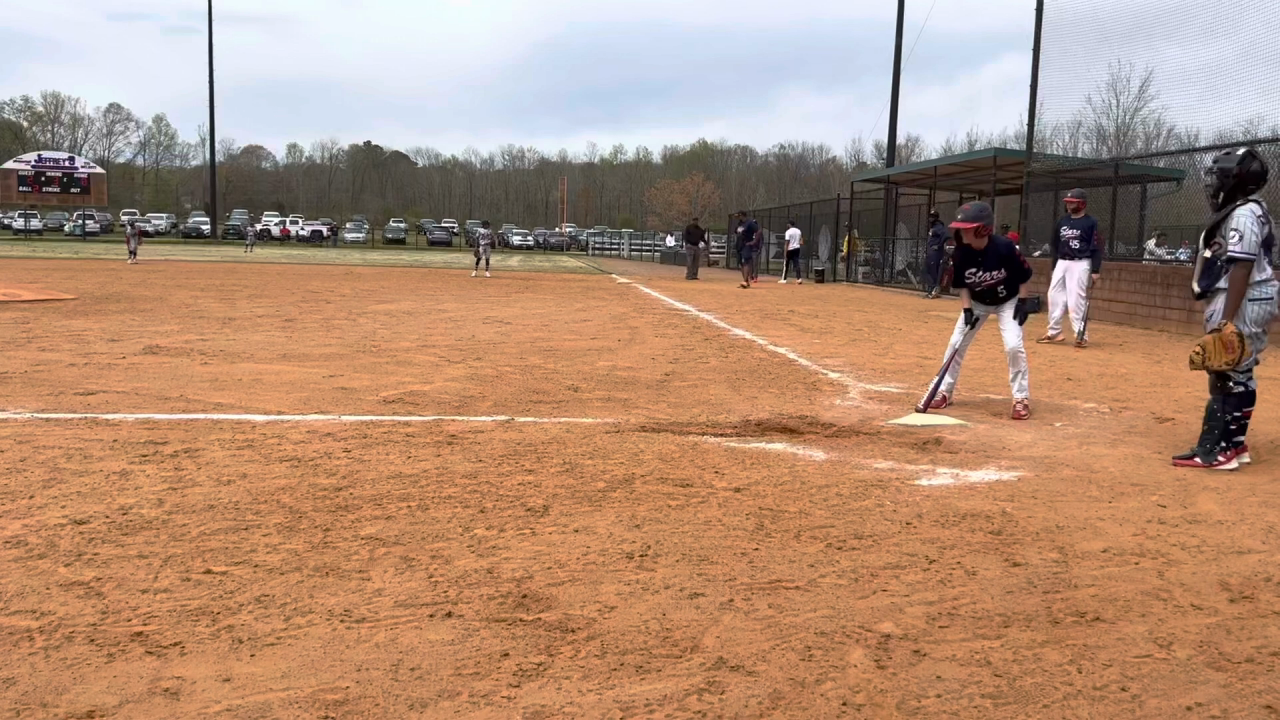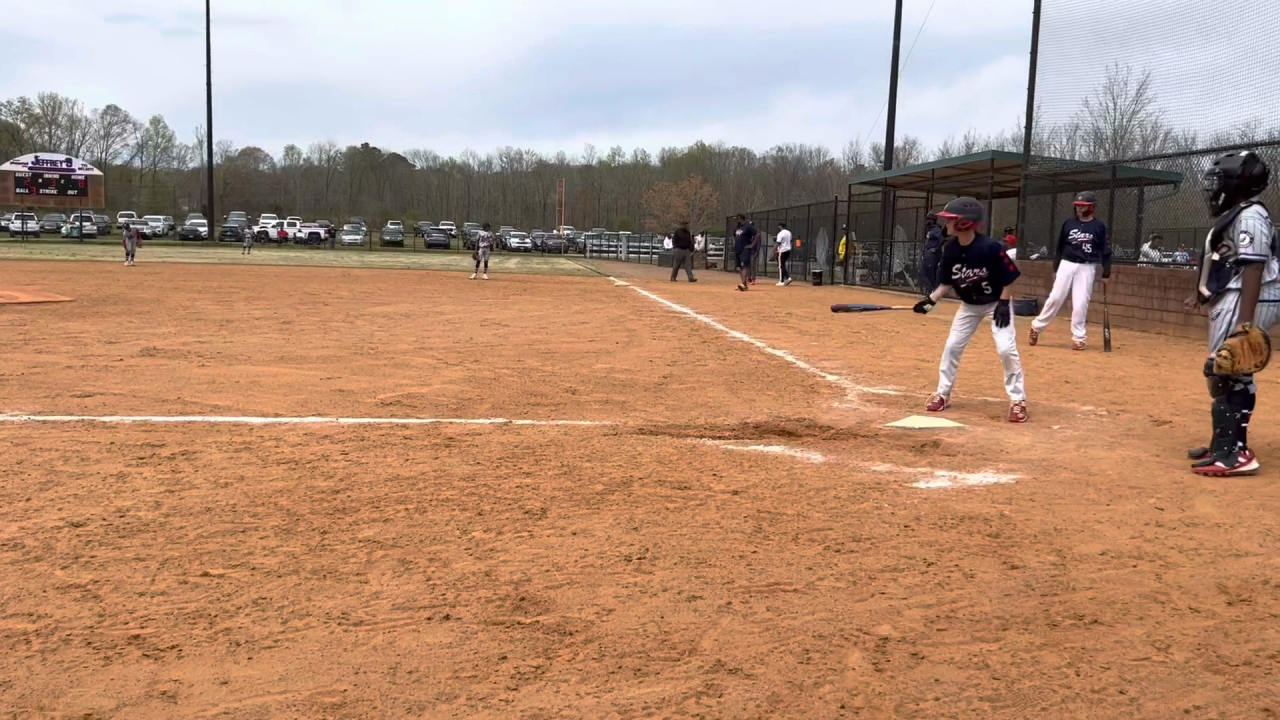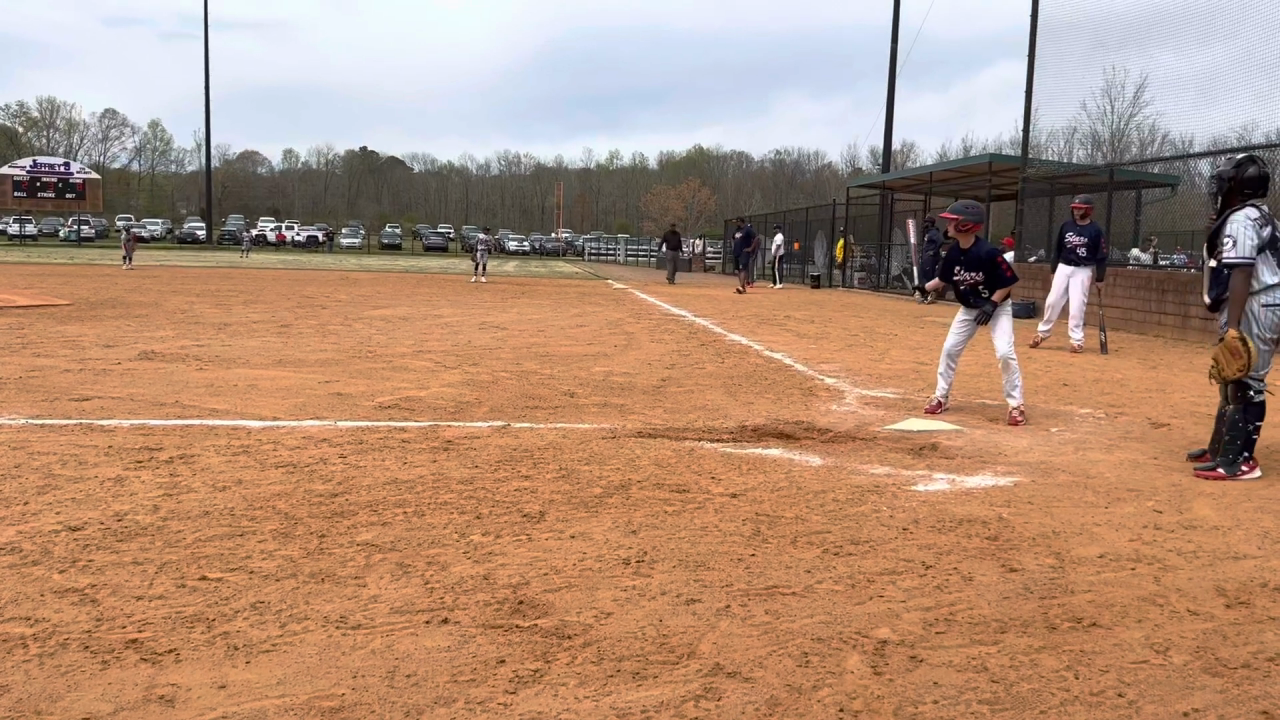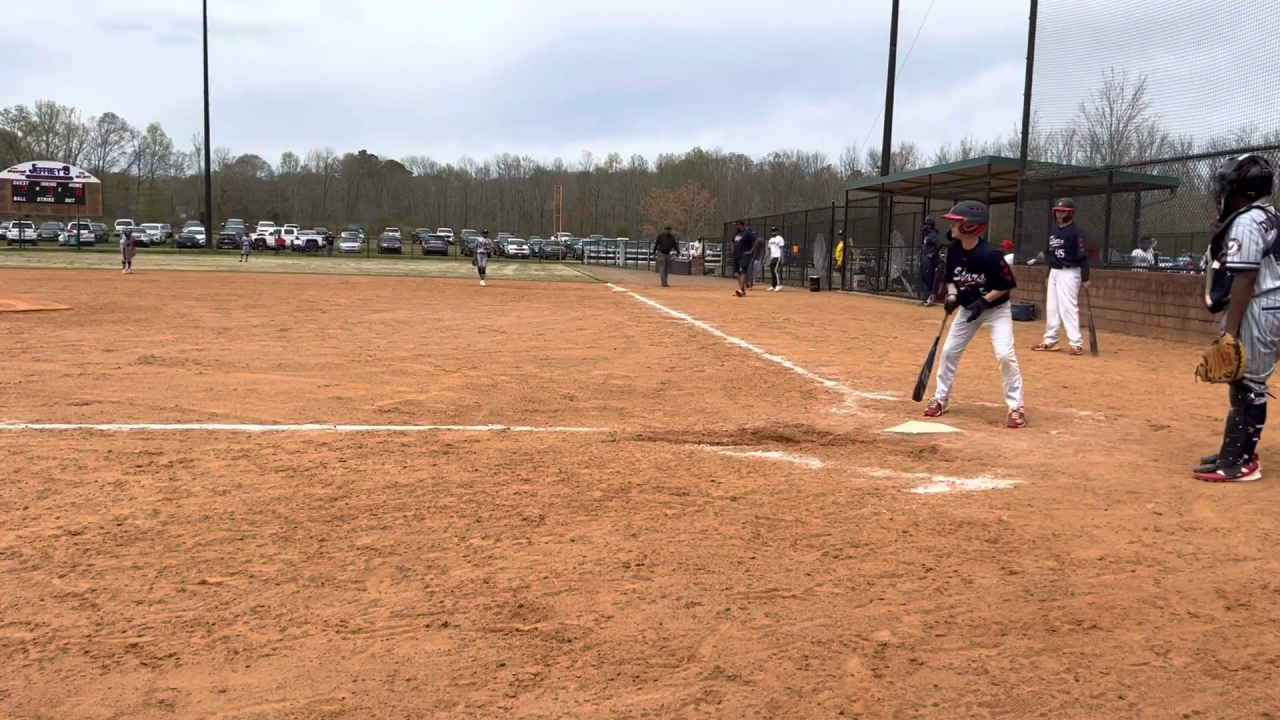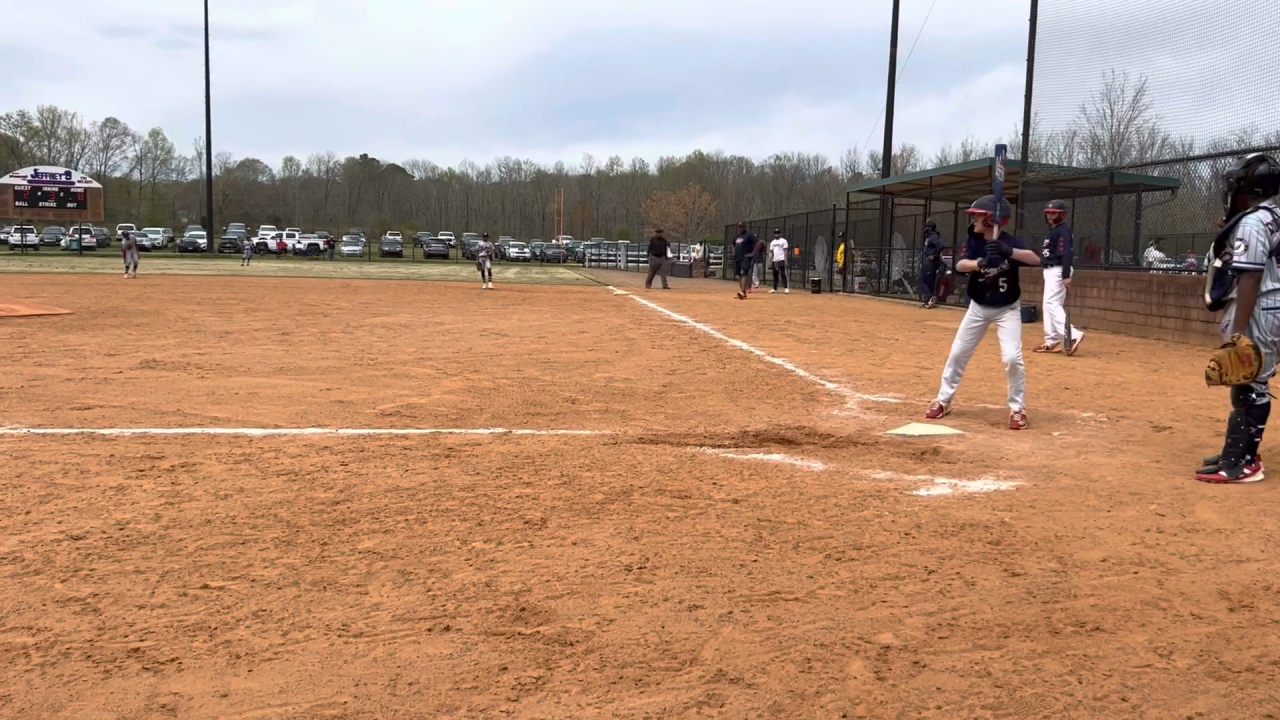
dt=0.4s
person 1, frame 1
left shoulder: (1242, 215)
left elbow: (1242, 268)
left wrist: (1226, 319)
left hip: (1241, 303)
left knee: (1226, 375)
right knee: (1240, 374)
left ankle: (1216, 450)
right ankle: (1234, 443)
person 1, frame 2
left shoulder: (1250, 217)
right shoulder: (1238, 215)
left elbow: (1253, 269)
left wrist: (1245, 321)
right wrist: (1204, 296)
left hip: (1241, 304)
right hip: (1234, 303)
left knee: (1222, 374)
right knee: (1236, 376)
left ankle: (1233, 453)
right ankle: (1231, 446)
person 1, frame 3
left shoulder: (1239, 220)
left elbow: (1241, 274)
left wrist: (1233, 326)
right wrist: (1220, 238)
left hip: (1253, 308)
left knee: (1245, 383)
right knee: (1233, 379)
left ankle: (1239, 460)
right ankle: (1221, 447)
person 1, frame 4
left shoulder: (1246, 223)
left elbow: (1244, 279)
left wrist: (1230, 330)
right wrist: (1227, 250)
left knee: (1247, 385)
right knee: (1245, 383)
left ankle: (1239, 462)
right ankle: (1237, 452)
person 1, frame 5
left shoulder: (1252, 223)
left elbow: (1250, 279)
left wrist: (1238, 331)
right wrist: (1232, 236)
left knee: (1248, 386)
right knee: (1251, 385)
left ankle: (1242, 464)
right ankle: (1241, 454)
person 2, frame 1
left shoulder: (1004, 247)
right shoulder: (960, 252)
left elbow: (1024, 276)
right elbow: (962, 285)
left wrist: (1022, 302)
right wrist: (967, 310)
left hip: (1007, 303)
right hip: (977, 304)
left knee: (1014, 346)
right knee: (956, 344)
left ankle: (1021, 398)
right ankle: (945, 391)
person 2, frame 2
left shoulder: (989, 247)
right shoulder: (951, 249)
left elbow: (1009, 277)
right elbow: (947, 281)
left wrist: (1004, 304)
right wrist: (931, 299)
left hip: (995, 303)
right hip: (969, 305)
left knee: (1006, 349)
right knee: (952, 346)
left ankle: (1018, 401)
right ankle: (943, 394)
person 2, frame 3
left shoulder: (987, 252)
right shoulder: (953, 252)
left elbow: (1008, 281)
right elbow: (944, 278)
left wrist: (991, 305)
right wrist: (925, 288)
left hip: (997, 308)
right hip: (968, 309)
left knee: (1005, 353)
right knee: (950, 349)
left ankle: (1016, 404)
right ankle: (941, 396)
person 2, frame 4
left shoulder: (990, 254)
right shoulder: (954, 250)
left elbow: (1006, 285)
right elbow: (951, 280)
left wrist: (984, 302)
right wrist: (952, 296)
left hip: (996, 309)
right hip: (967, 310)
left knee: (1005, 355)
right knee: (949, 351)
left ankle: (1016, 406)
right ankle: (940, 398)
person 2, frame 5
left shoulder: (1011, 243)
right shoulder: (974, 241)
left elbow: (1035, 259)
right elbow: (961, 265)
left wrist: (1010, 252)
right wrist: (980, 263)
left hip: (1007, 309)
right hip: (978, 308)
left knee: (1012, 357)
right knee: (958, 353)
left ankle: (1018, 408)
right ankle: (943, 400)
